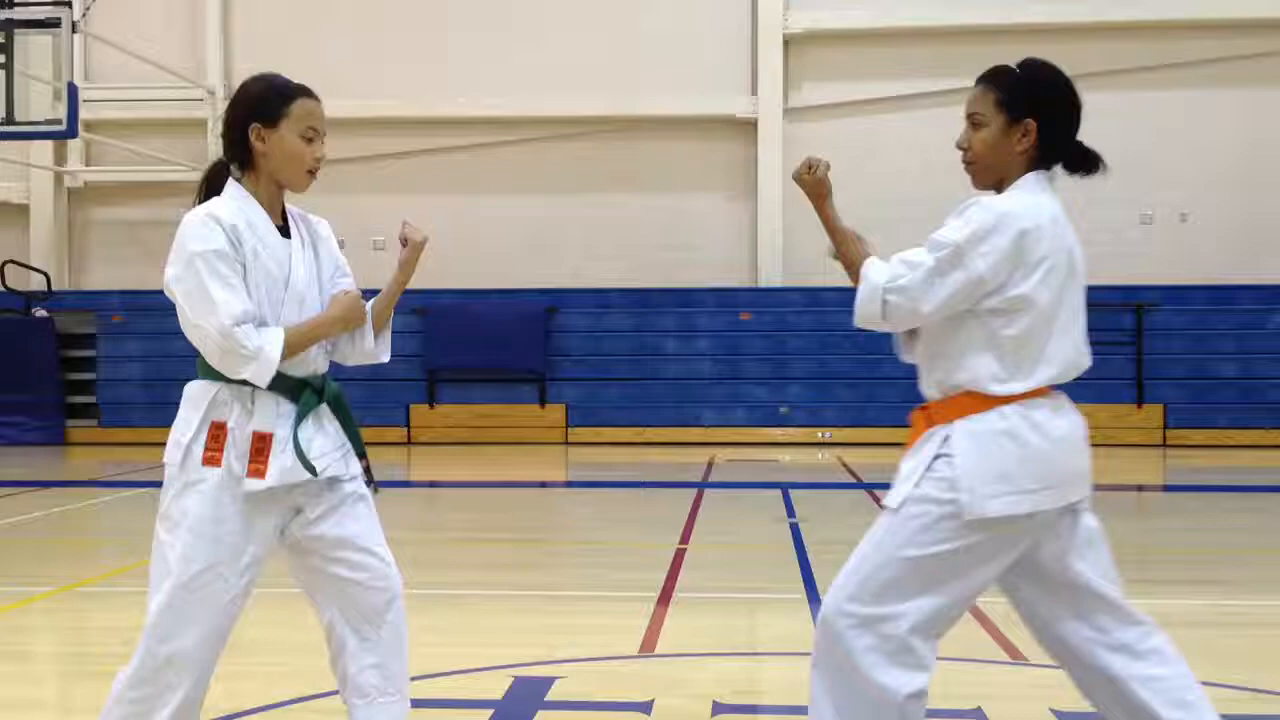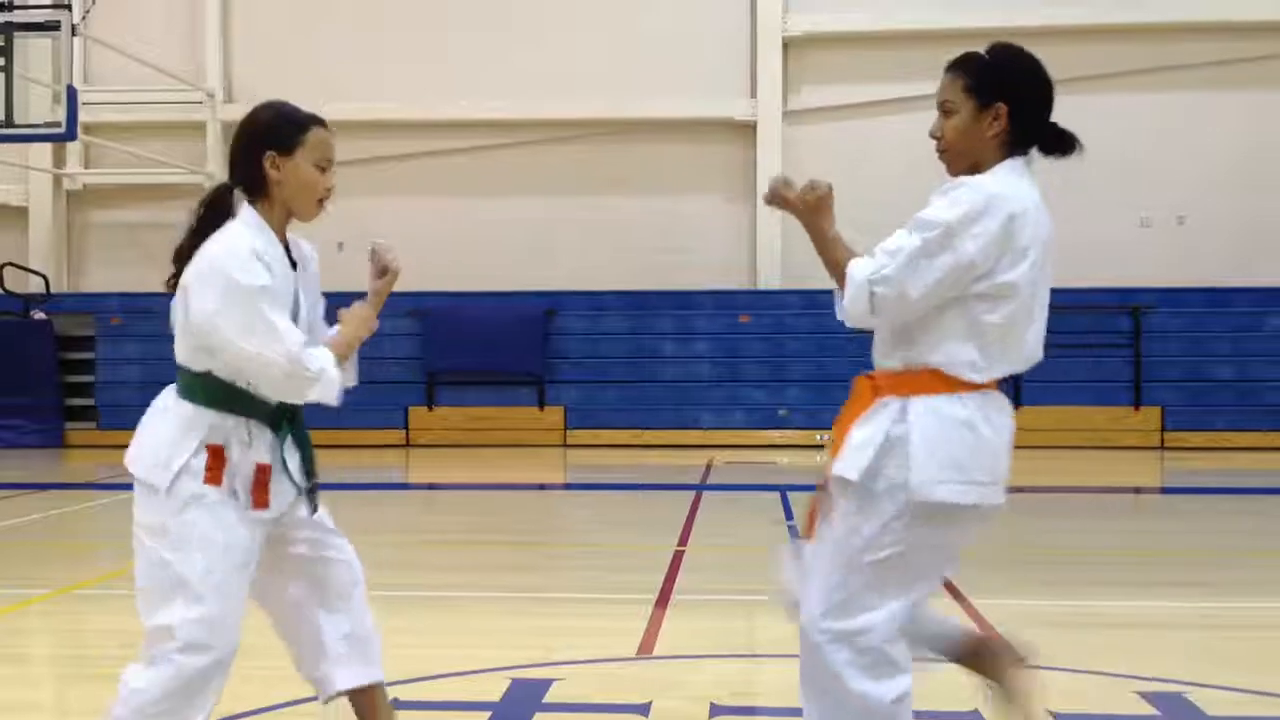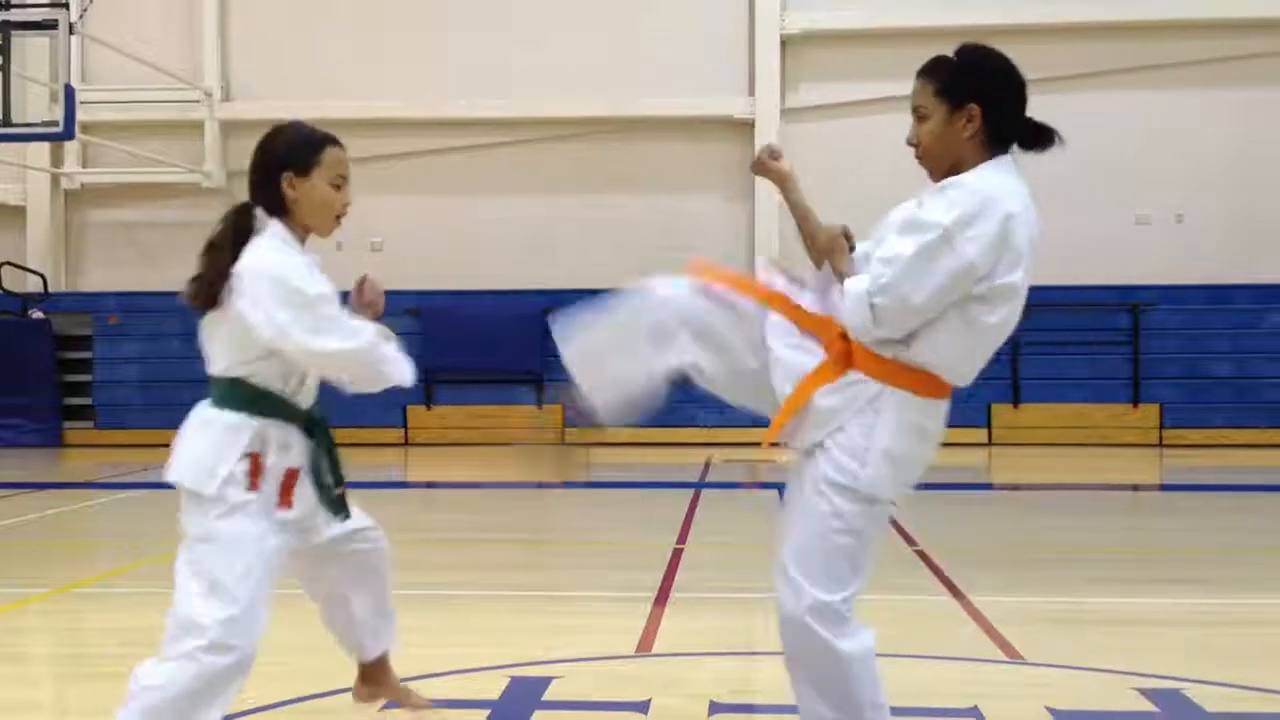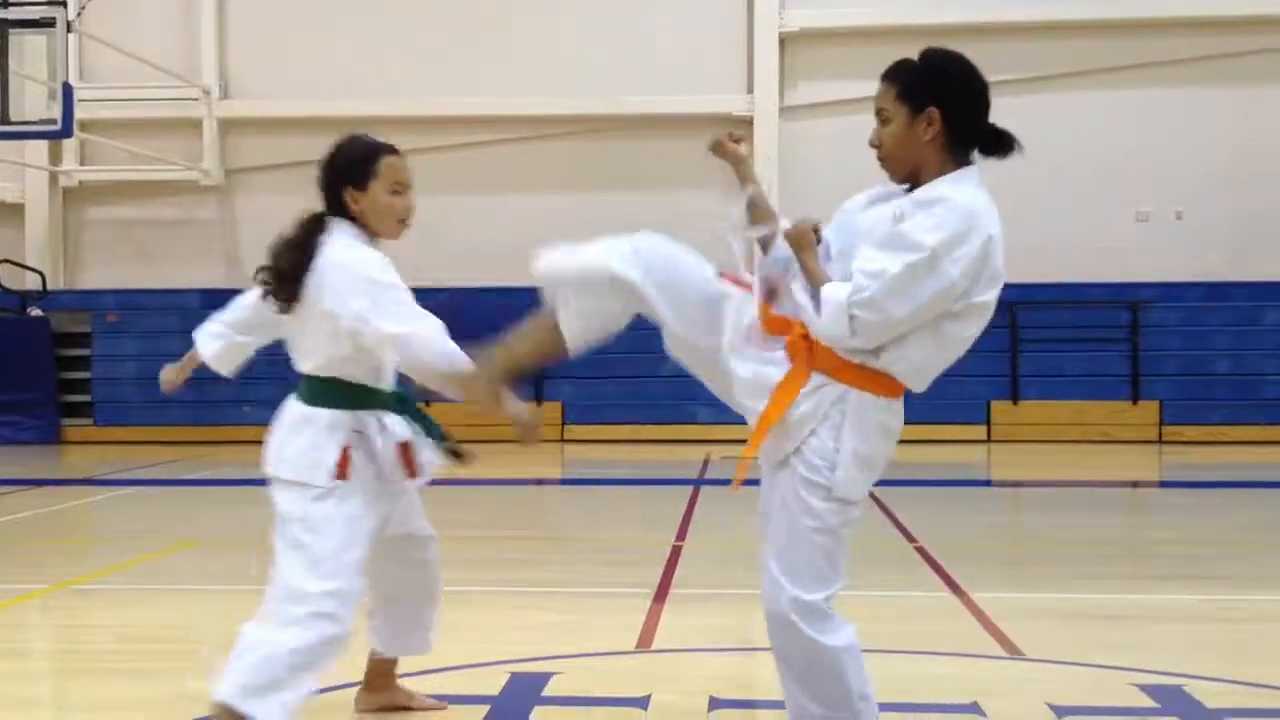
dt=0.2s
person 1, frame 1
left shoulder: (1005, 221)
right shoulder: (1038, 217)
left elbow: (892, 302)
right elbow: (932, 317)
left wrist: (830, 215)
right wrist: (860, 250)
left hip: (985, 456)
right hip: (1029, 443)
left knee: (863, 619)
right knee: (1097, 626)
person 1, frame 2
left shoulder: (986, 203)
right shoulder: (1005, 199)
left elbow: (871, 300)
right elbow: (897, 296)
left wrist: (817, 226)
right wrist: (817, 224)
left hip: (931, 437)
right hip: (924, 421)
left knee: (841, 627)
right knee: (821, 592)
right ankle: (989, 656)
person 1, frame 3
left shoulder: (983, 206)
right shoulder: (965, 197)
left elbow: (872, 308)
right elbow: (845, 276)
left wrist: (843, 256)
right wrist: (790, 188)
left hip: (877, 417)
right hip: (836, 371)
left knee: (815, 607)
right knee: (673, 309)
right ankle: (579, 415)
person 1, frame 4
left shoulder: (960, 219)
right shoulder: (897, 203)
left elbow: (849, 322)
right elbow: (787, 256)
left wrist: (806, 254)
right wrist: (744, 173)
left hip: (835, 418)
right hip: (779, 358)
left knee: (800, 601)
right knee: (638, 262)
right ankle: (493, 373)
person 2, frame 1
left shoulder: (315, 236)
right shoulder: (209, 229)
left elbow: (356, 344)
right elbow: (235, 349)
left wrist: (402, 275)
right wrist: (330, 318)
left hip: (309, 437)
right hip: (226, 443)
left knee: (368, 588)
right knee: (186, 619)
person 2, frame 2
left shoulder: (295, 257)
right shoulder: (232, 258)
left elbow: (310, 357)
right elbow: (296, 374)
left wrist: (372, 303)
right wrist: (353, 332)
left hip: (253, 455)
right hip: (198, 463)
left knee: (326, 577)
right knee: (197, 639)
person 2, frame 3
left shoulder: (268, 256)
right shoulder: (278, 272)
right elbow: (358, 362)
left wrist: (355, 319)
right wrist: (373, 327)
left hip: (274, 455)
right hip: (237, 466)
left knee: (356, 553)
right knee: (220, 636)
person 2, frame 4
left shoulder: (315, 258)
right shoulder: (358, 271)
left elbow: (246, 315)
right elbow: (420, 343)
left wrist: (190, 362)
right wrist: (498, 398)
left hip: (358, 443)
right hip: (330, 452)
left knee: (412, 559)
right knee: (314, 606)
